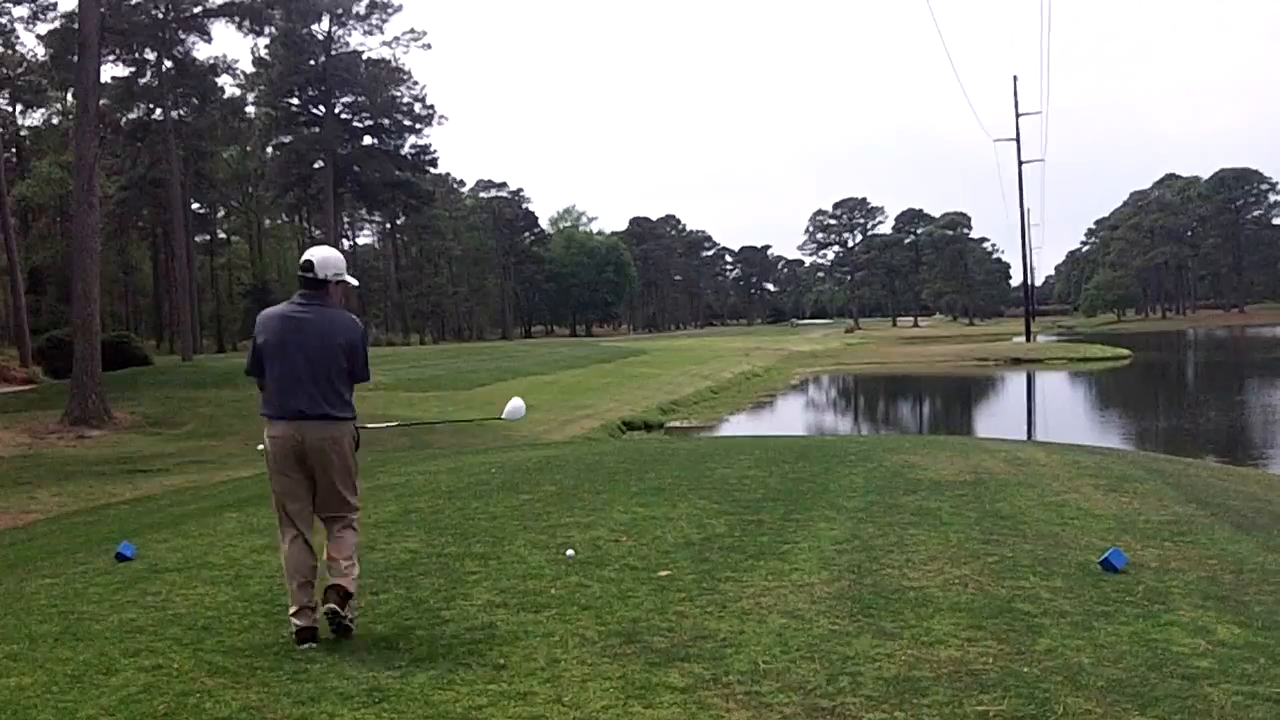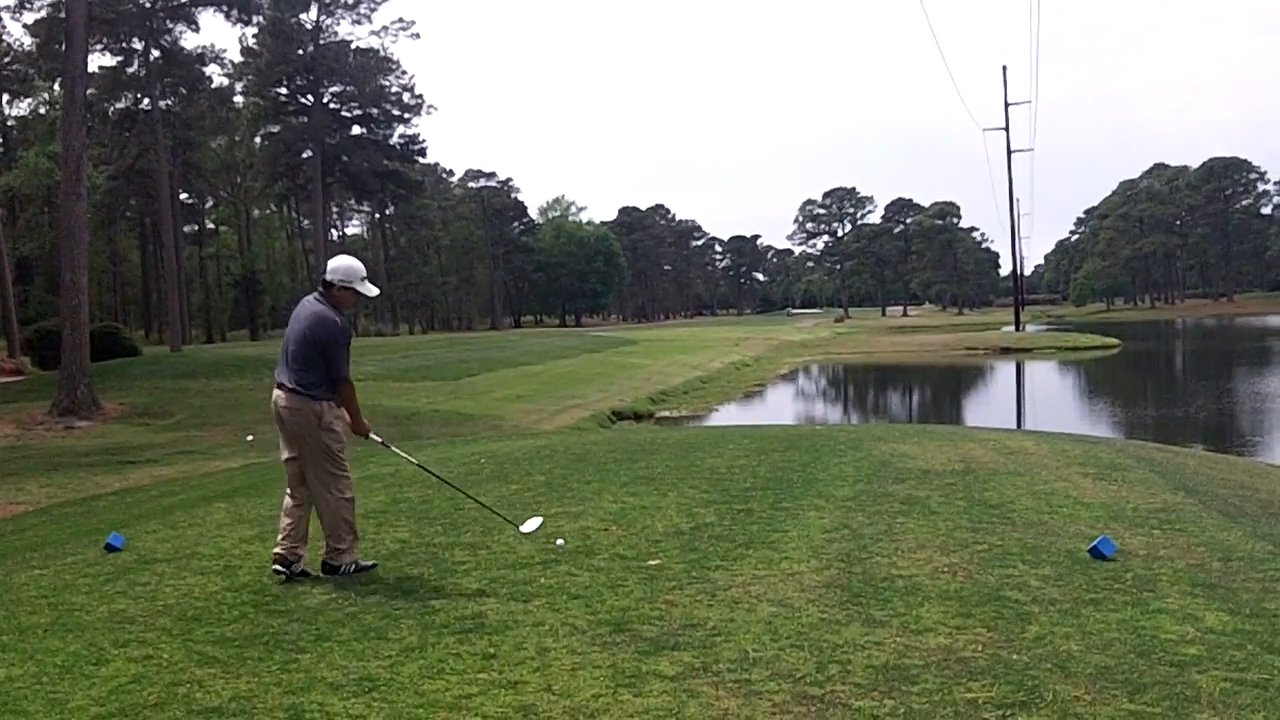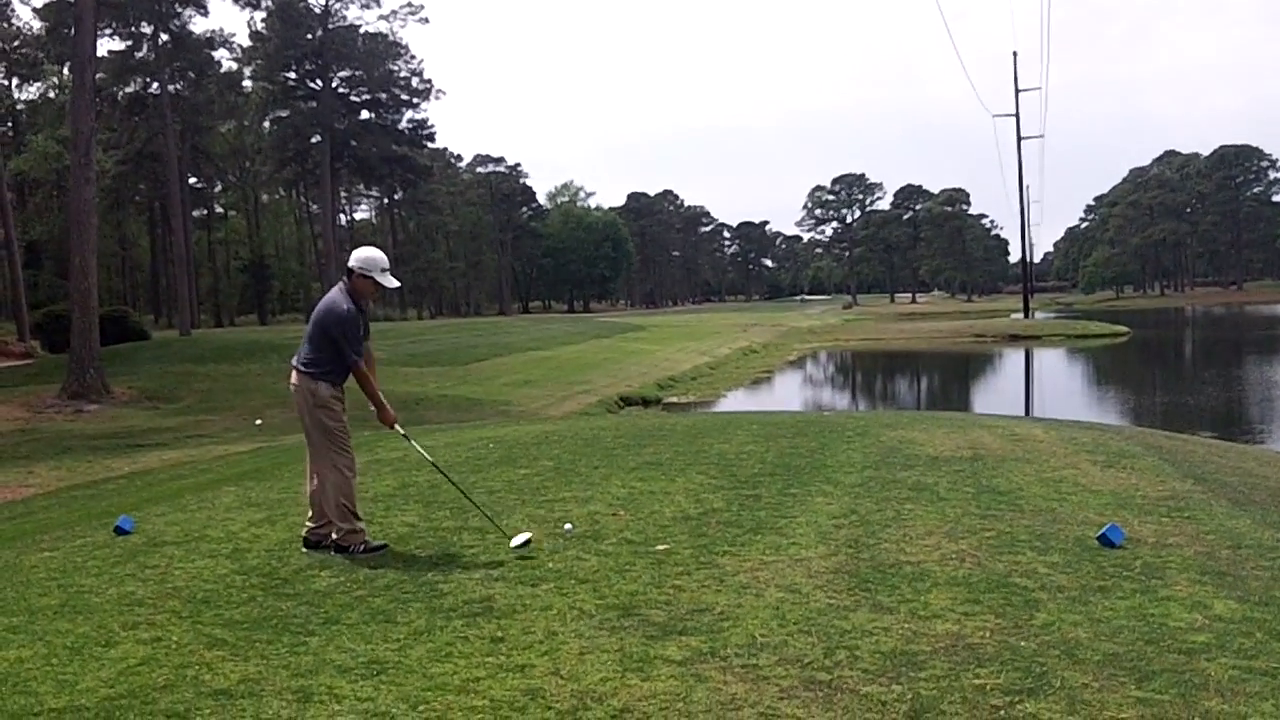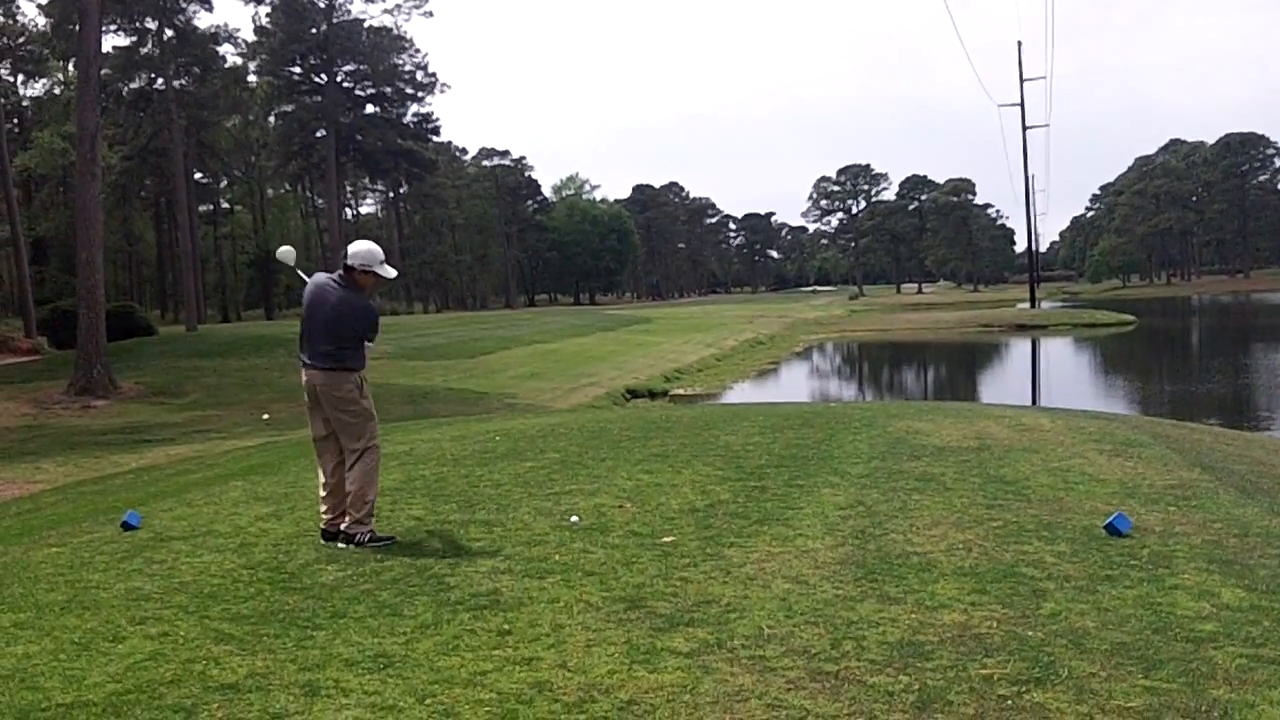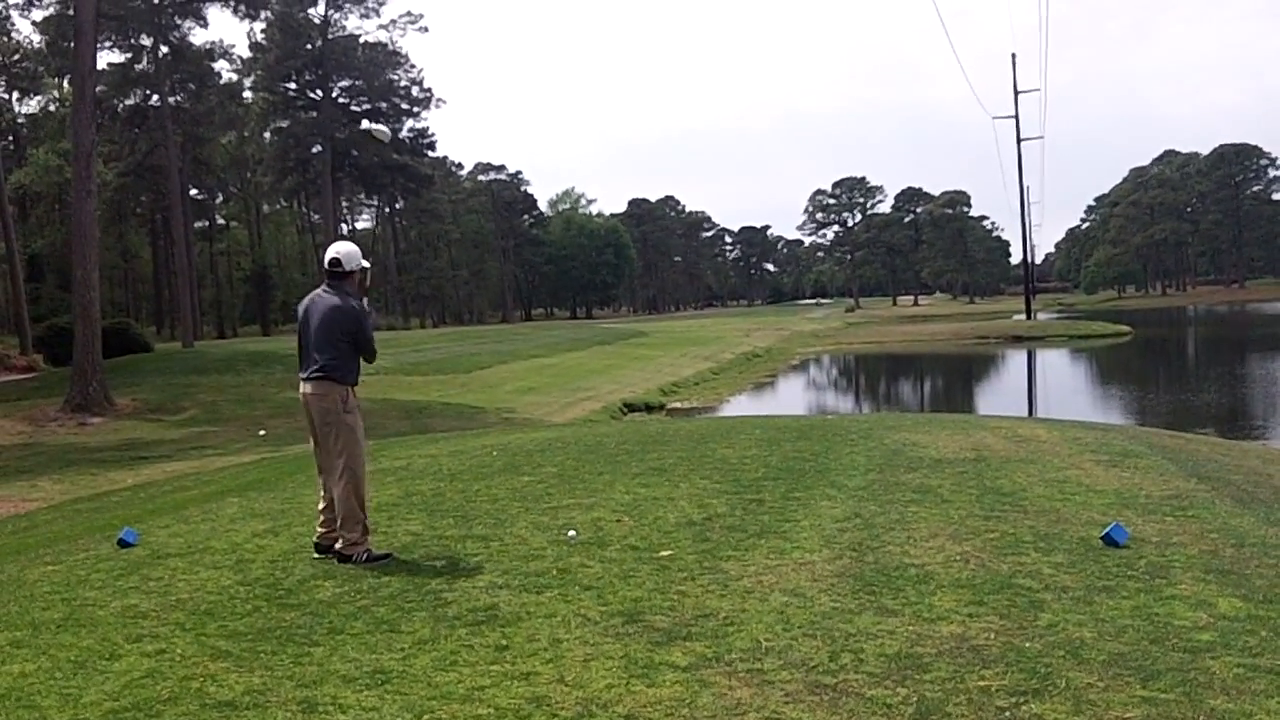
dt=1s
person 1, frame 1
left shoulder: (267, 321)
right shoulder: (349, 326)
left elbow: (261, 380)
right elbow: (354, 381)
left hip: (282, 433)
right hip: (332, 431)
left knee: (294, 530)
right knee: (341, 519)
left ankle: (303, 621)
right ankle: (338, 594)
person 1, frame 2
left shoulder: (307, 304)
right shoulder: (333, 325)
right elbow: (341, 381)
left wrist: (337, 409)
right wrist: (356, 420)
left hip: (285, 399)
right hip: (309, 407)
left knee: (300, 483)
right knee: (335, 485)
left ankle: (288, 554)
right ankle: (339, 558)
person 1, frame 3
left shoulder: (352, 301)
right shoulder: (342, 311)
left elbow: (366, 351)
right elbow: (356, 366)
left wrist: (378, 396)
right wrist: (381, 408)
left hip: (316, 384)
right hip: (316, 388)
left knee: (323, 463)
right knee: (338, 463)
left ankle: (318, 532)
right ankle: (348, 538)
person 1, frame 4
left shoulder: (316, 282)
right shoulder: (362, 307)
right elbow: (370, 337)
left hip: (312, 376)
right hip: (342, 381)
left knee: (330, 454)
right knee: (364, 451)
left ankle: (332, 523)
right ankle: (356, 528)
person 1, frame 5
left shoulder: (308, 302)
right shoulder: (352, 309)
right elbow: (370, 356)
right wrist: (364, 323)
left hip: (310, 388)
right hip: (335, 392)
left knee: (330, 468)
right knee: (349, 468)
left ankle: (326, 537)
right ankle: (351, 546)
